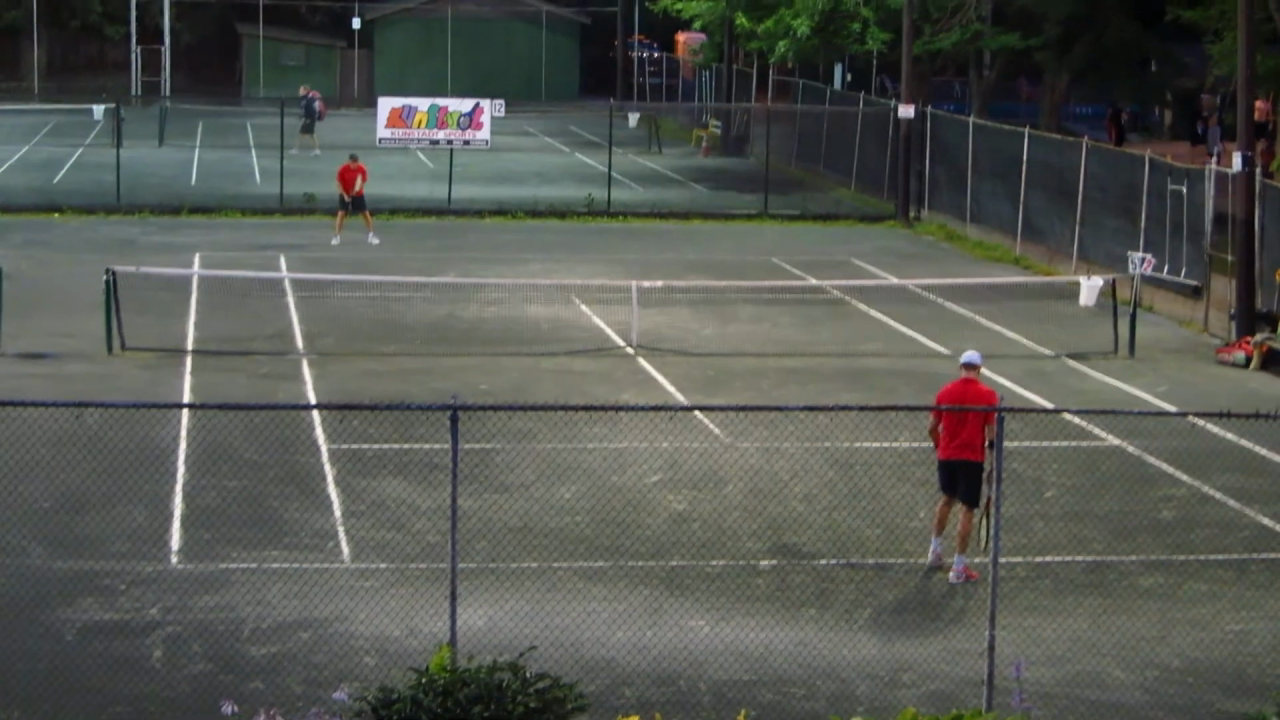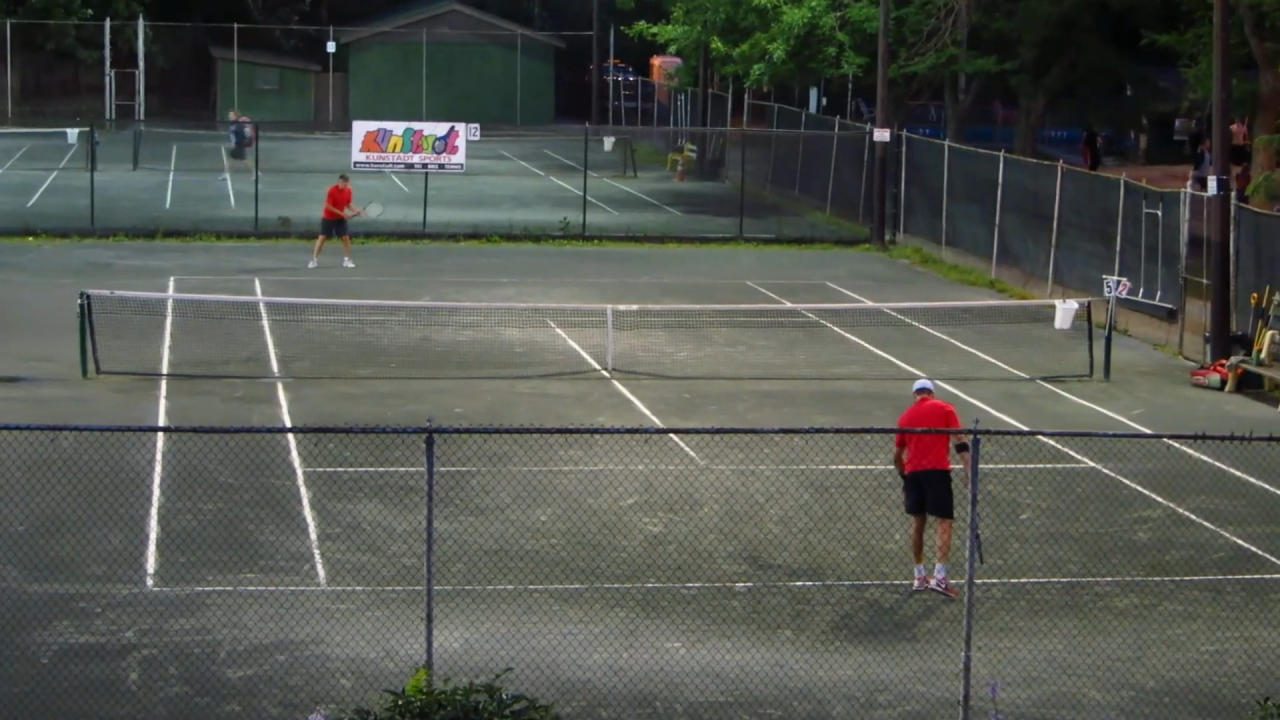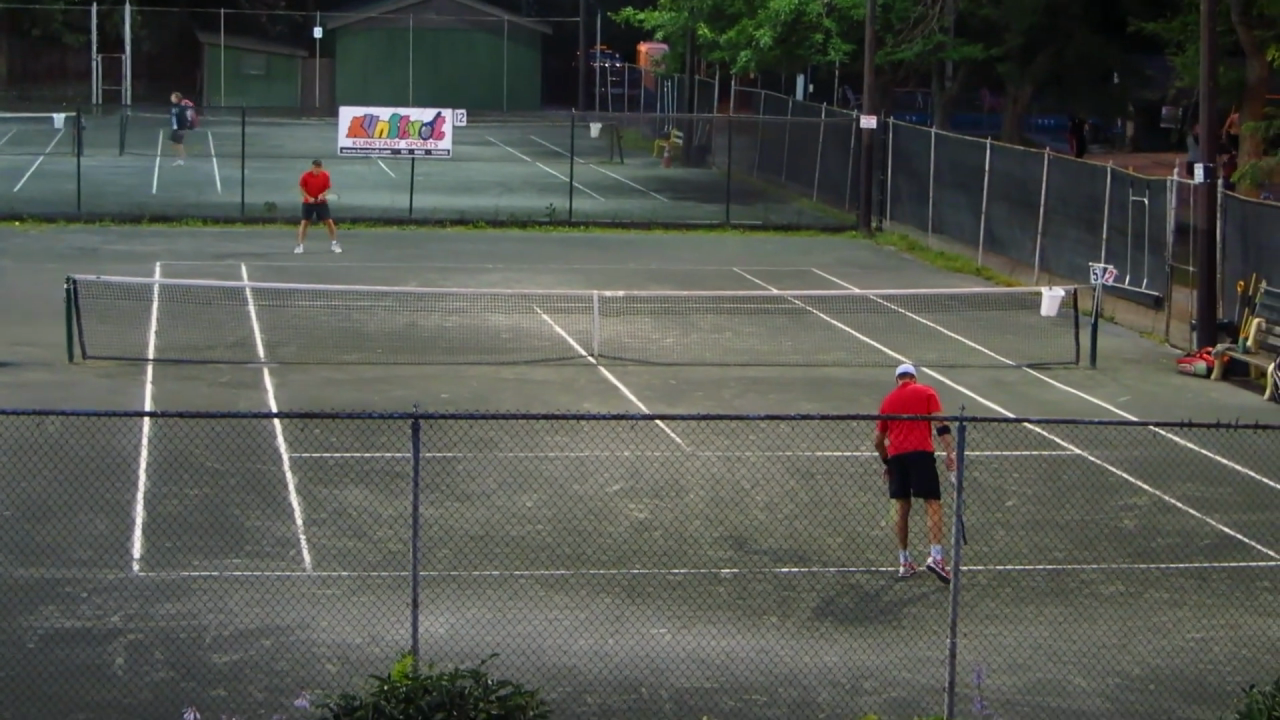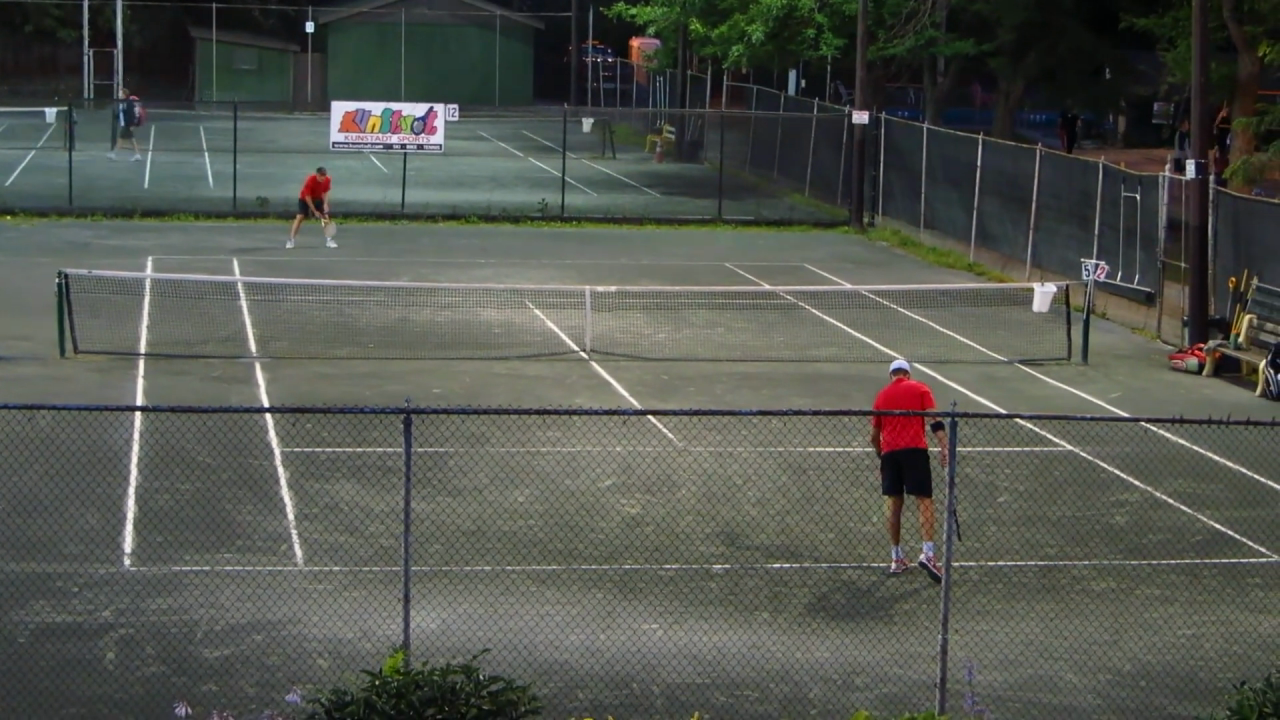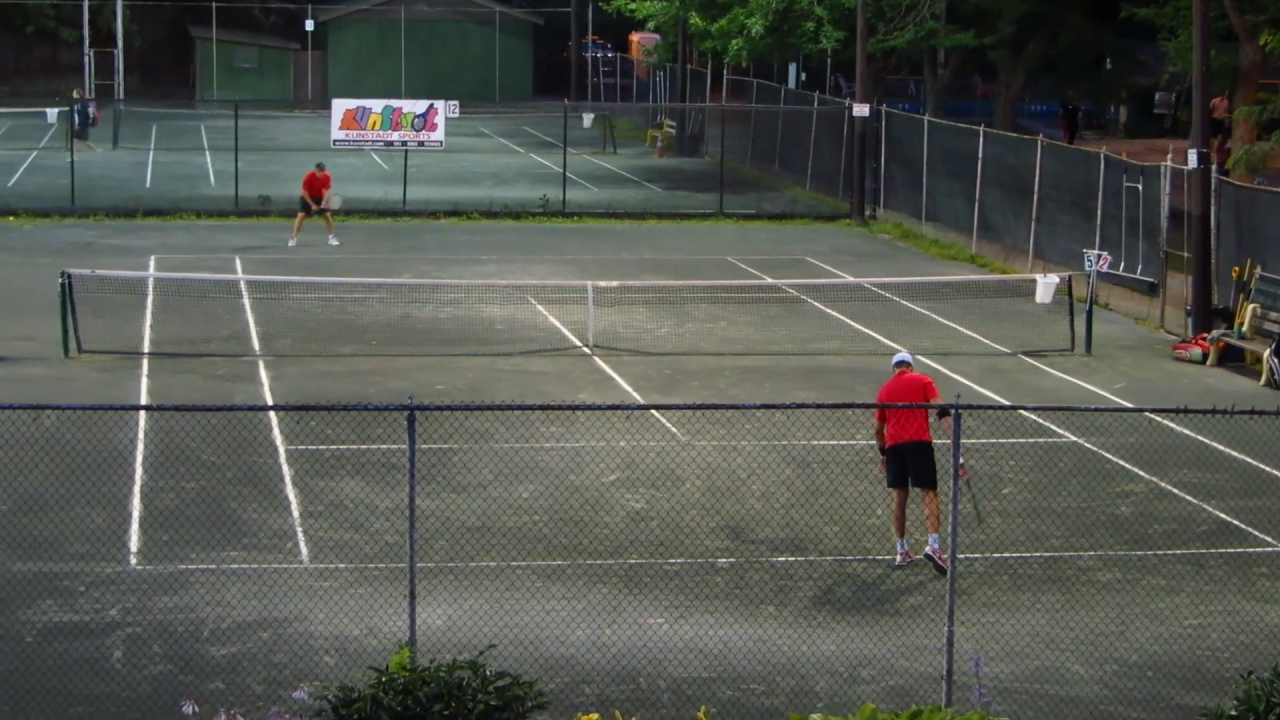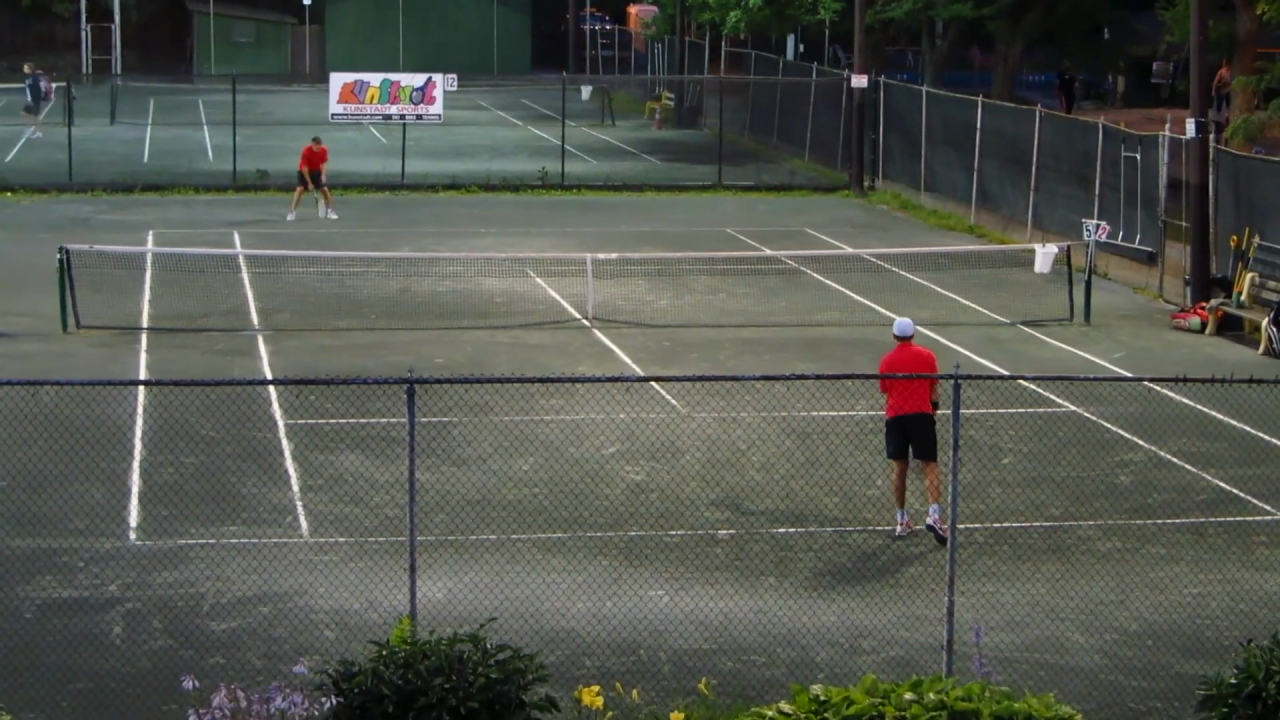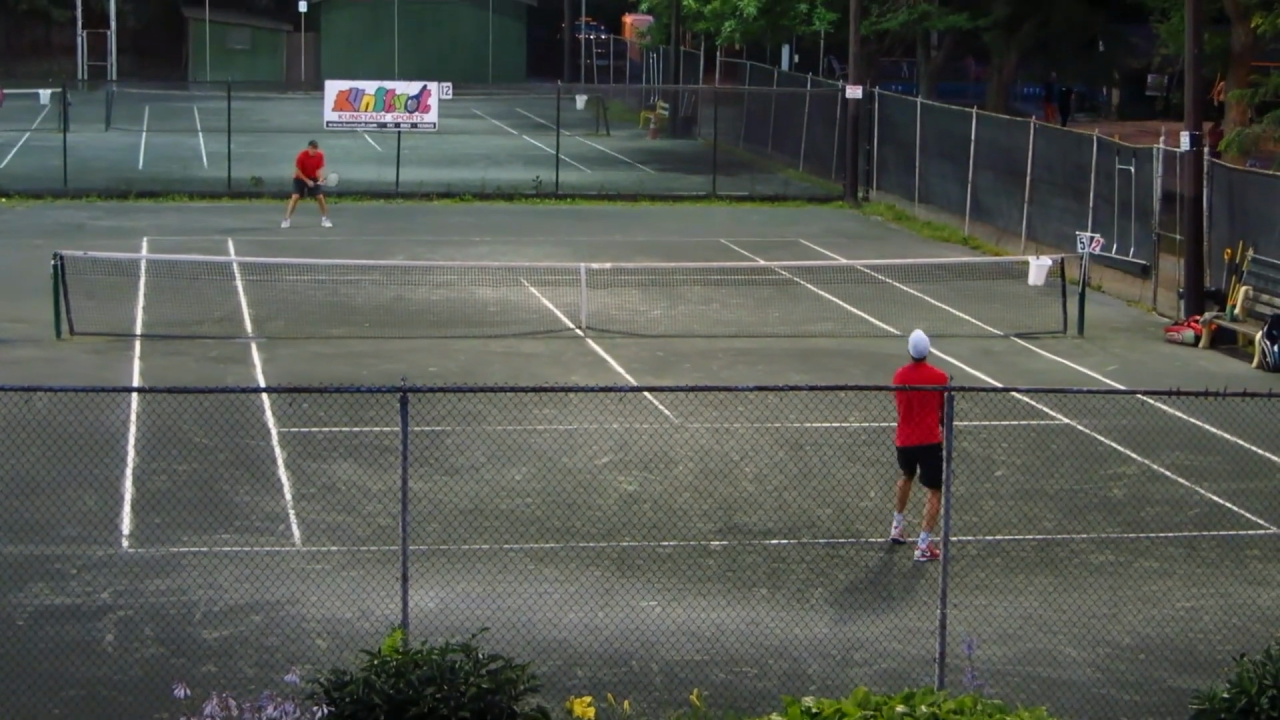
dt=0.7s
person 1, frame 1
left shoulder: (945, 392)
right shoulder: (987, 395)
left elbow: (932, 428)
right elbow: (991, 434)
left hip: (946, 457)
right hip: (971, 460)
left knee: (946, 499)
right knee: (967, 511)
left ankle: (935, 549)
right ankle: (958, 568)
person 1, frame 2
left shoulder: (906, 416)
right shoulder: (945, 408)
left elbow: (897, 456)
right elbow: (959, 441)
left wrist: (904, 476)
right wrist: (967, 469)
left hip: (912, 472)
right hip: (937, 471)
left knee: (917, 523)
right knee: (944, 522)
left ankle: (919, 576)
right ankle: (939, 575)
person 1, frame 3
left shoulder: (888, 400)
right shoulder: (926, 392)
left elbow: (878, 440)
right elbow: (940, 424)
left wrist: (887, 463)
right wrist: (950, 452)
left hip: (896, 456)
right hip: (921, 453)
left knee: (902, 508)
right knee: (932, 504)
left ankle: (904, 562)
right ankle: (935, 556)
person 1, frame 4
left shoulder: (881, 396)
right shoulder: (920, 388)
left elbow: (875, 436)
right elbow: (934, 420)
left wrist: (880, 456)
right wrist: (944, 448)
left hip: (889, 453)
right hip: (914, 450)
left knee: (894, 504)
right knee: (924, 502)
left ankle: (896, 558)
right ankle: (927, 553)
person 1, frame 5
left shoulder: (885, 389)
right shoulder: (923, 380)
left elbow: (878, 429)
right elbow: (940, 409)
left wrist: (883, 453)
left hip: (894, 446)
right hip: (919, 442)
left knee: (899, 497)
right knee: (929, 494)
left ankle: (902, 551)
right ankle: (933, 544)
person 1, frame 6
left shoulder: (886, 361)
right shoulder: (927, 356)
right elbow: (934, 393)
right wrist: (931, 414)
left hip: (895, 417)
right hip: (921, 415)
left knee: (899, 469)
right knee: (929, 466)
left ankle: (902, 521)
right ankle: (933, 515)
person 1, frame 7
left shoulder: (899, 376)
right shoulder: (940, 377)
right elbow: (946, 413)
right wrist: (942, 427)
left hip: (904, 440)
right hip: (930, 442)
left knee: (906, 478)
right knee: (934, 492)
left ankle: (897, 527)
right ankle: (923, 546)
